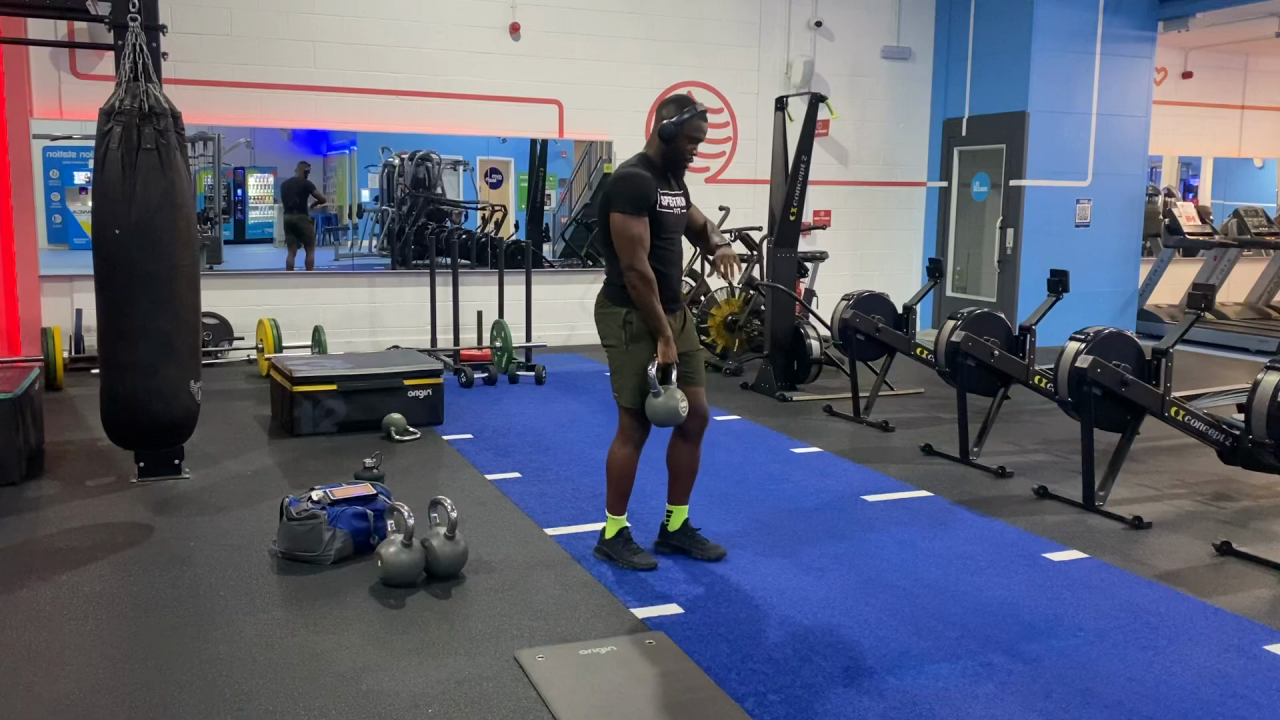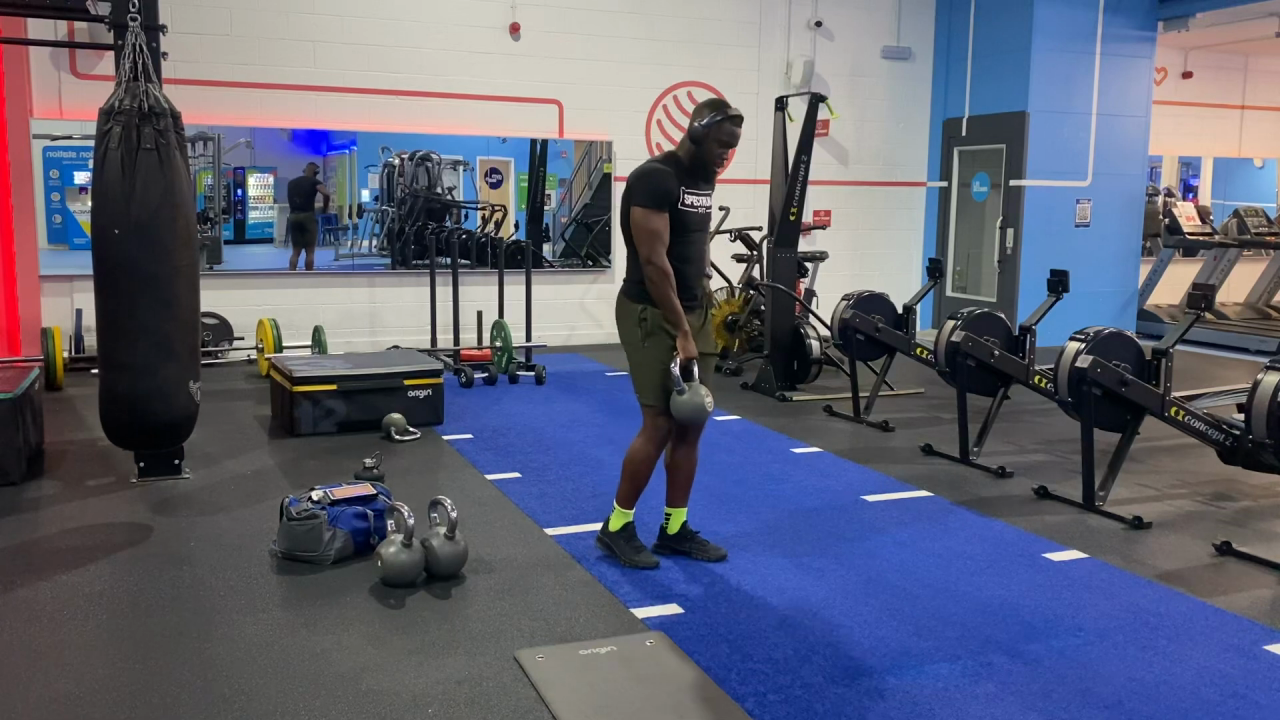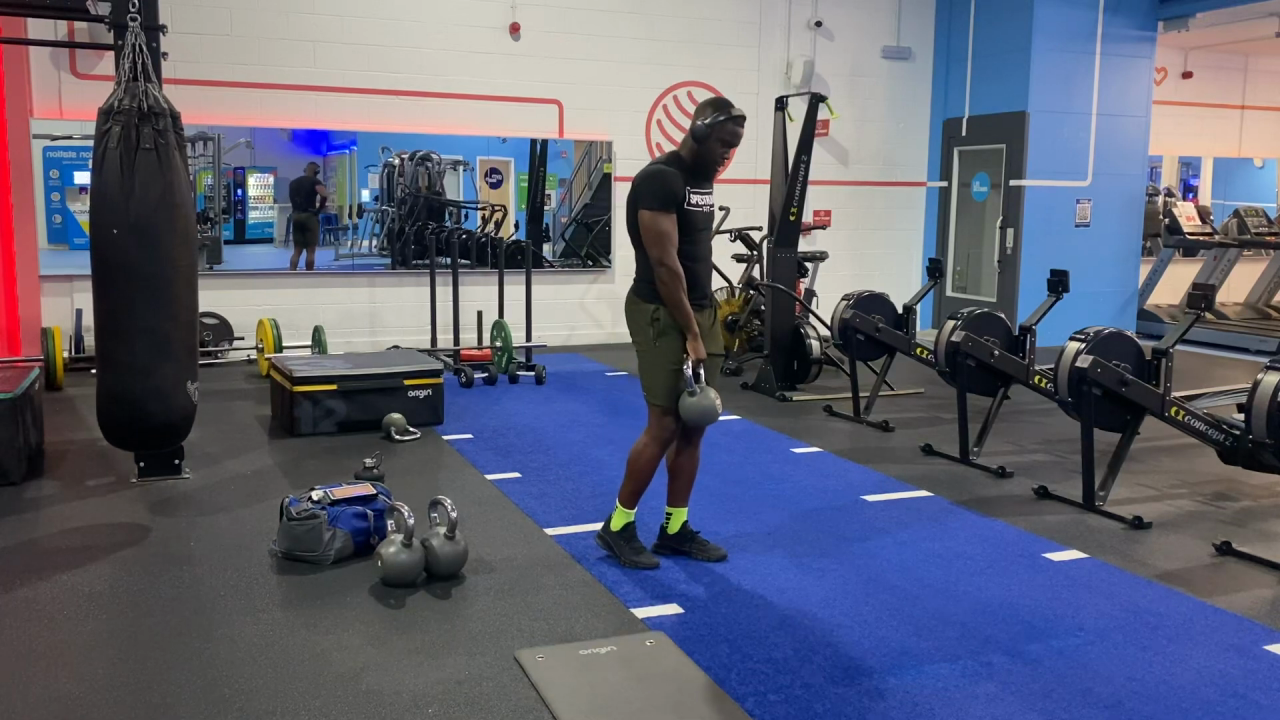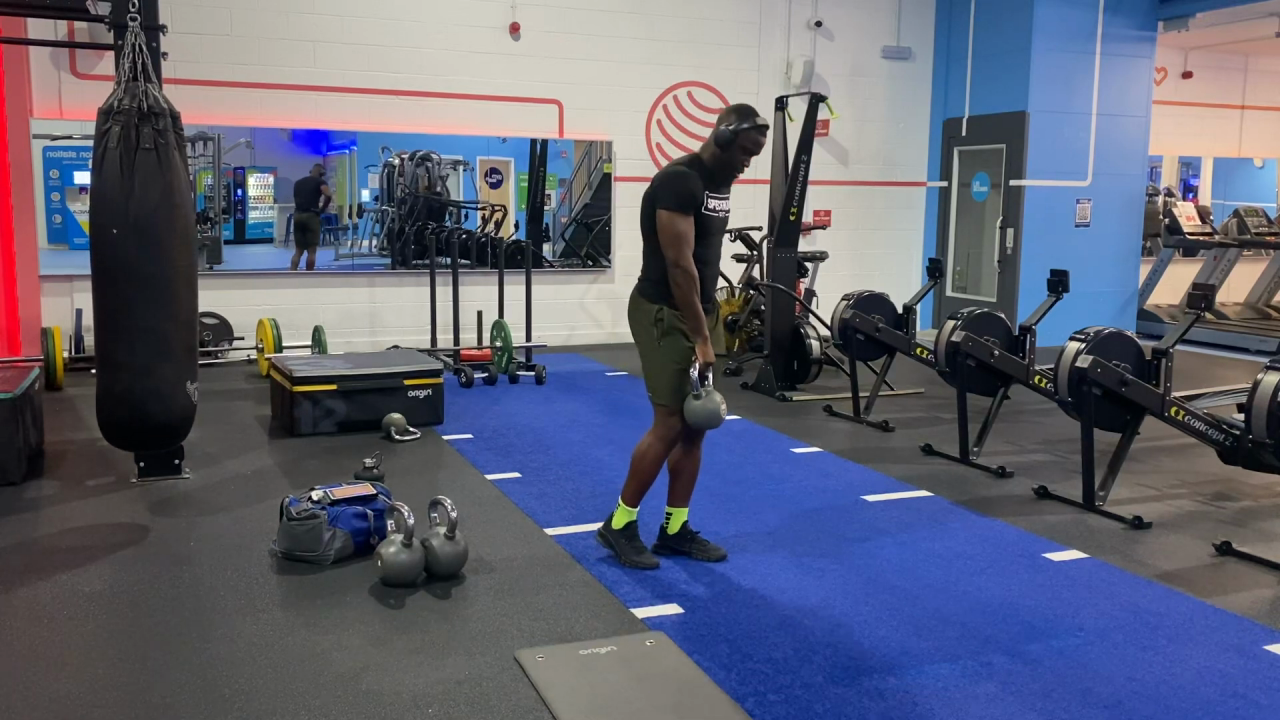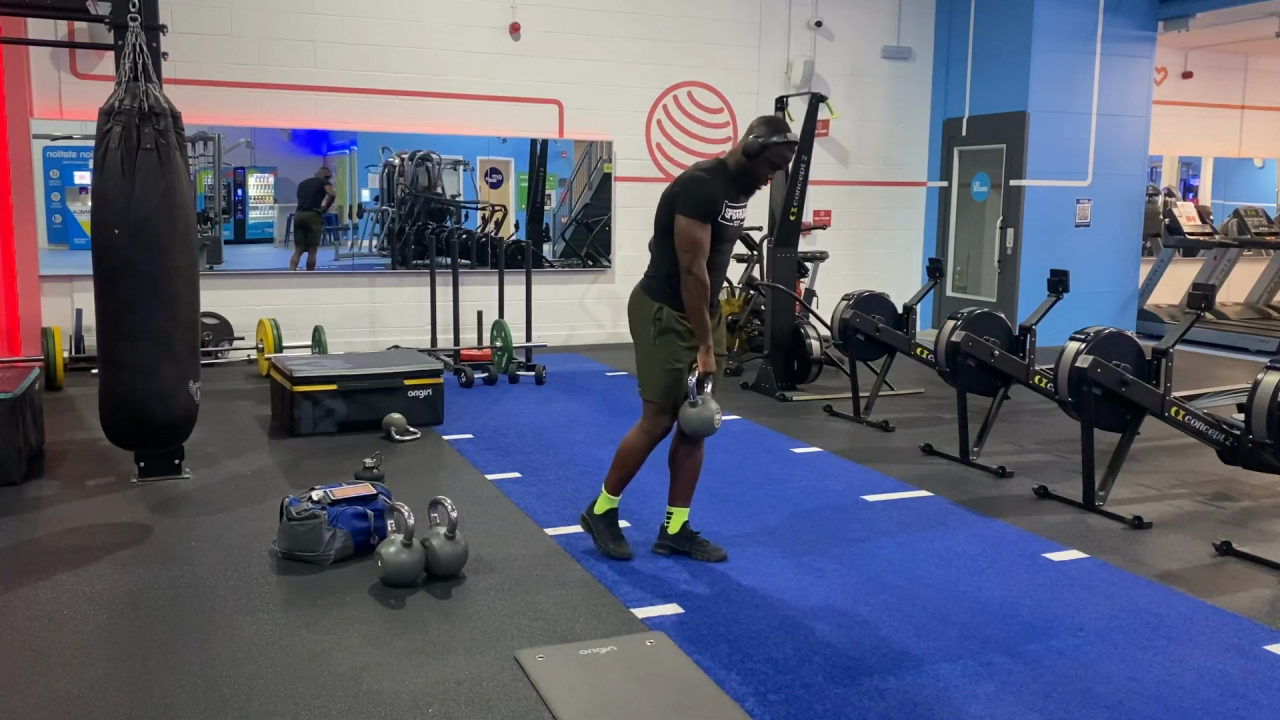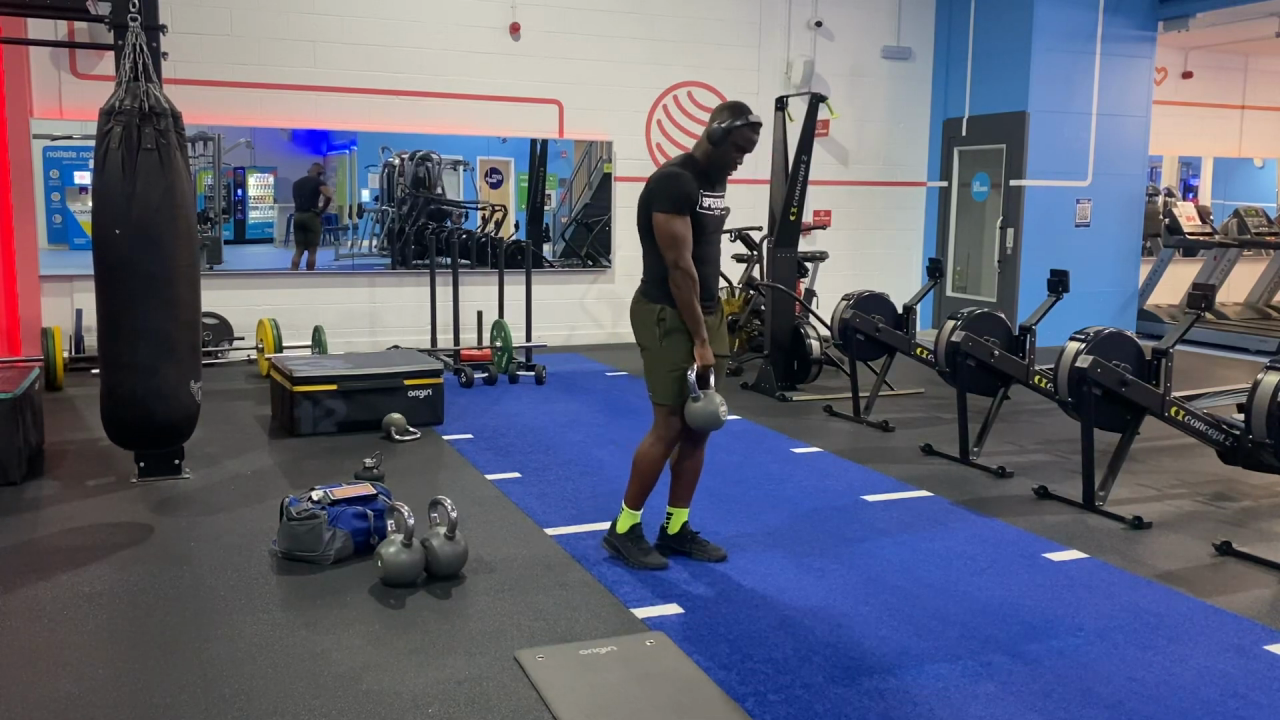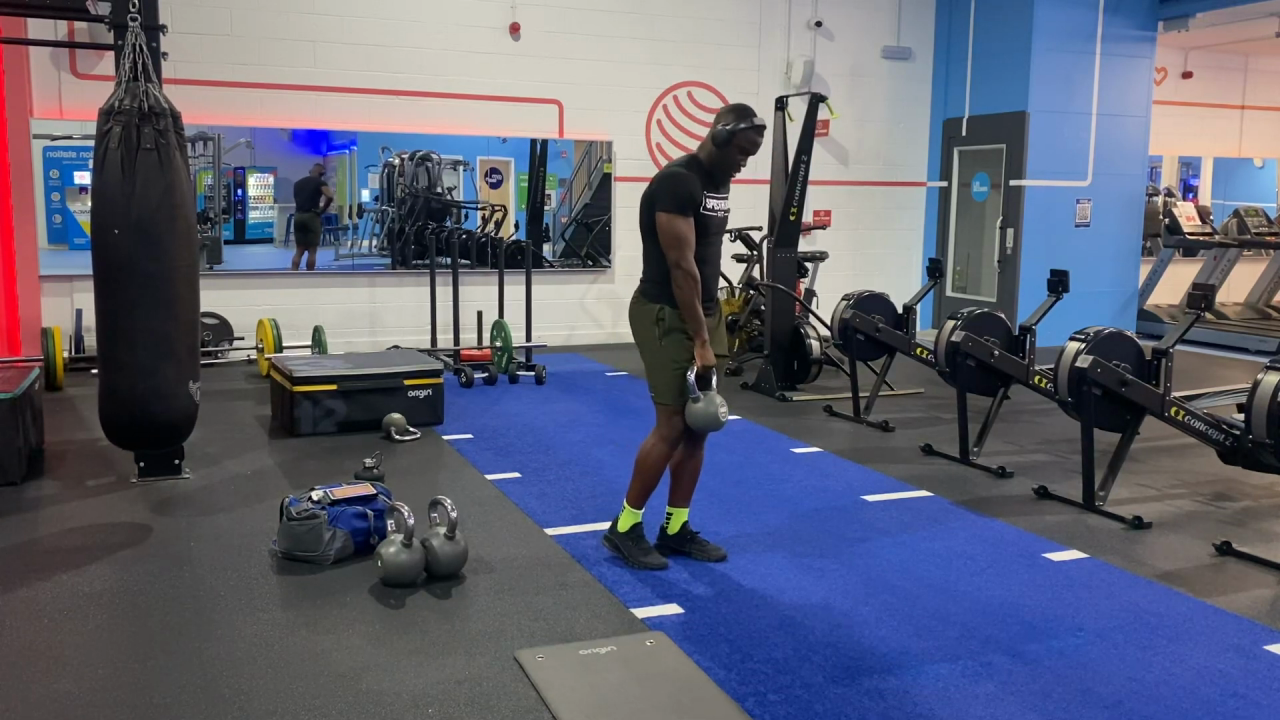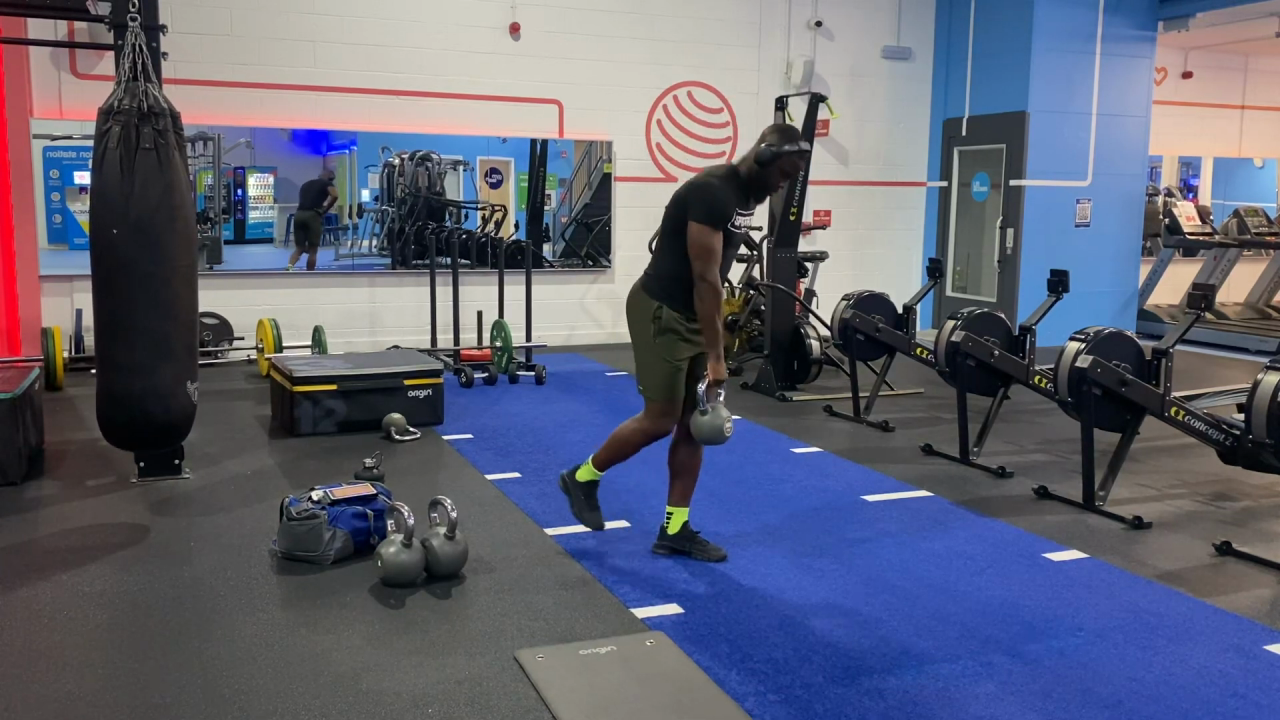
dt=0.5s
person 1, frame 1
left shoulder: (673, 179)
right shoulder: (631, 182)
left elbow: (698, 224)
right elbow: (636, 268)
left wrist: (719, 244)
right wrist: (662, 338)
left hip: (675, 311)
right hip: (632, 317)
left knee: (695, 417)
right knee: (635, 427)
left ankle: (676, 526)
right ankle: (614, 533)
person 1, frame 2
left shoulder: (704, 179)
right shoulder: (654, 178)
right elbow: (653, 262)
left wrist: (699, 308)
right wrist: (680, 333)
left hip: (695, 311)
right hip: (651, 314)
left knee: (691, 422)
right knee: (660, 425)
left ankle: (675, 529)
right ankle: (618, 526)
person 1, frame 3
left shoulder: (703, 178)
right shoulder: (660, 180)
right elbow: (665, 264)
right wrist: (690, 335)
left hip: (701, 310)
right hip: (662, 314)
left knee: (694, 424)
right knee: (665, 425)
left ankle: (675, 528)
right ankle: (618, 525)
person 1, frame 4
left shoulder: (720, 182)
right shoulder: (679, 181)
right elbow: (679, 265)
left wrist: (705, 330)
right wrist: (701, 339)
left hip: (699, 310)
right hip: (663, 313)
left knee: (696, 422)
right knee: (670, 424)
left ankle: (675, 528)
right ankle: (620, 525)
person 1, frame 5
left shoulder: (739, 188)
right shoulder: (700, 186)
right elbow: (692, 272)
left wrist: (710, 336)
right wrist: (705, 348)
left hip: (703, 309)
right hip: (663, 310)
right knee: (658, 421)
left ankle: (675, 528)
right ankle: (602, 510)
person 1, frame 6
left shoulder: (716, 181)
right shoulder: (673, 182)
right elbow: (679, 267)
right wrist: (700, 341)
left hip: (707, 311)
right hip: (667, 314)
left knee: (699, 425)
right knee: (670, 425)
left ankle: (676, 529)
right ankle: (624, 529)
person 1, frame 7
left shoulder: (719, 183)
right shoulder: (676, 182)
right elbow: (681, 266)
left wrist: (709, 330)
right wrist: (700, 342)
left hip: (705, 312)
right hip: (666, 315)
left knee: (698, 425)
right knee: (673, 424)
left ankle: (675, 528)
right ankle: (625, 527)
person 1, frame 8
left shoulder: (747, 193)
right shoulder: (713, 192)
right elbow: (706, 279)
left wrist: (712, 349)
right wrist: (716, 357)
left hip: (694, 314)
right hip: (661, 312)
left knee: (694, 422)
right knee: (658, 420)
left ankle: (675, 529)
right ankle: (583, 479)
